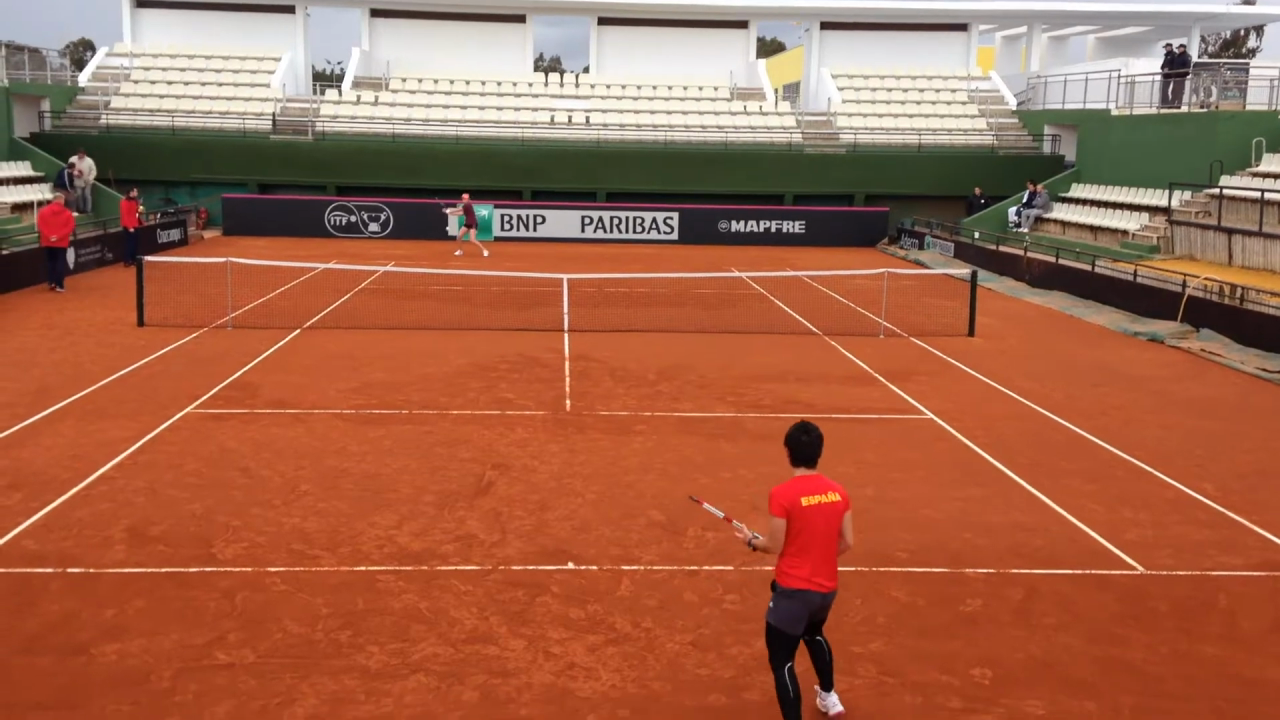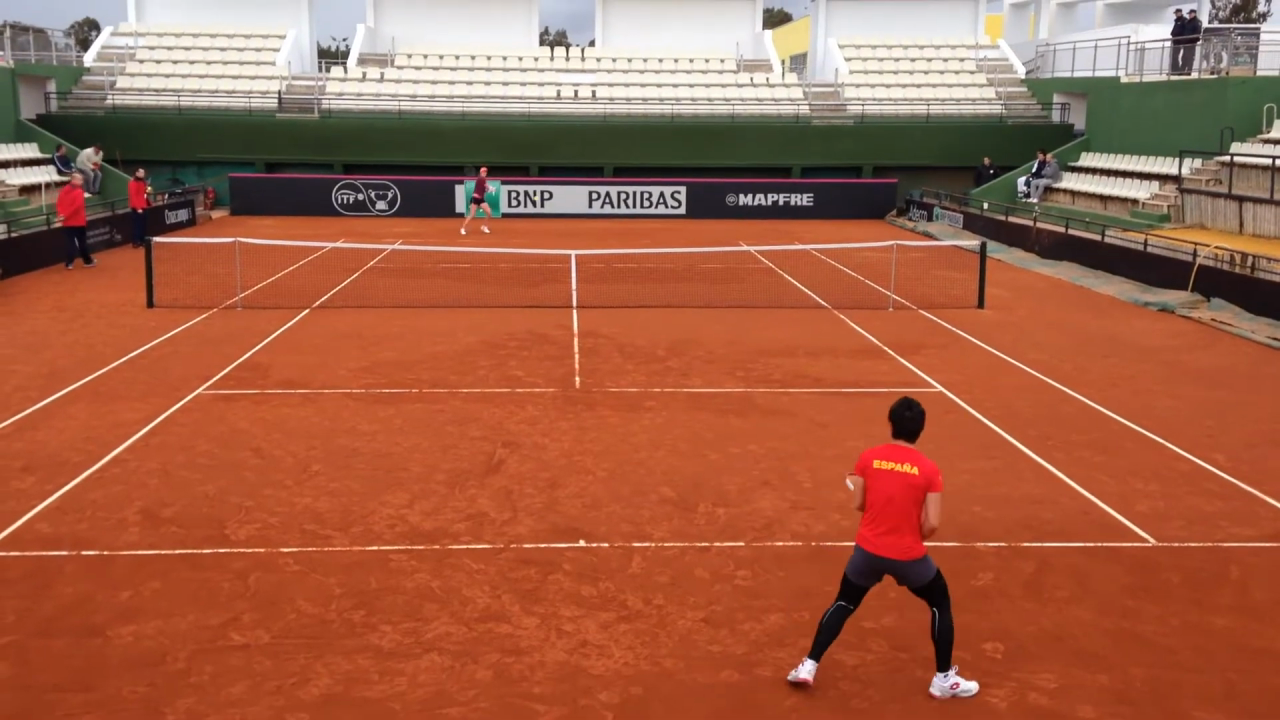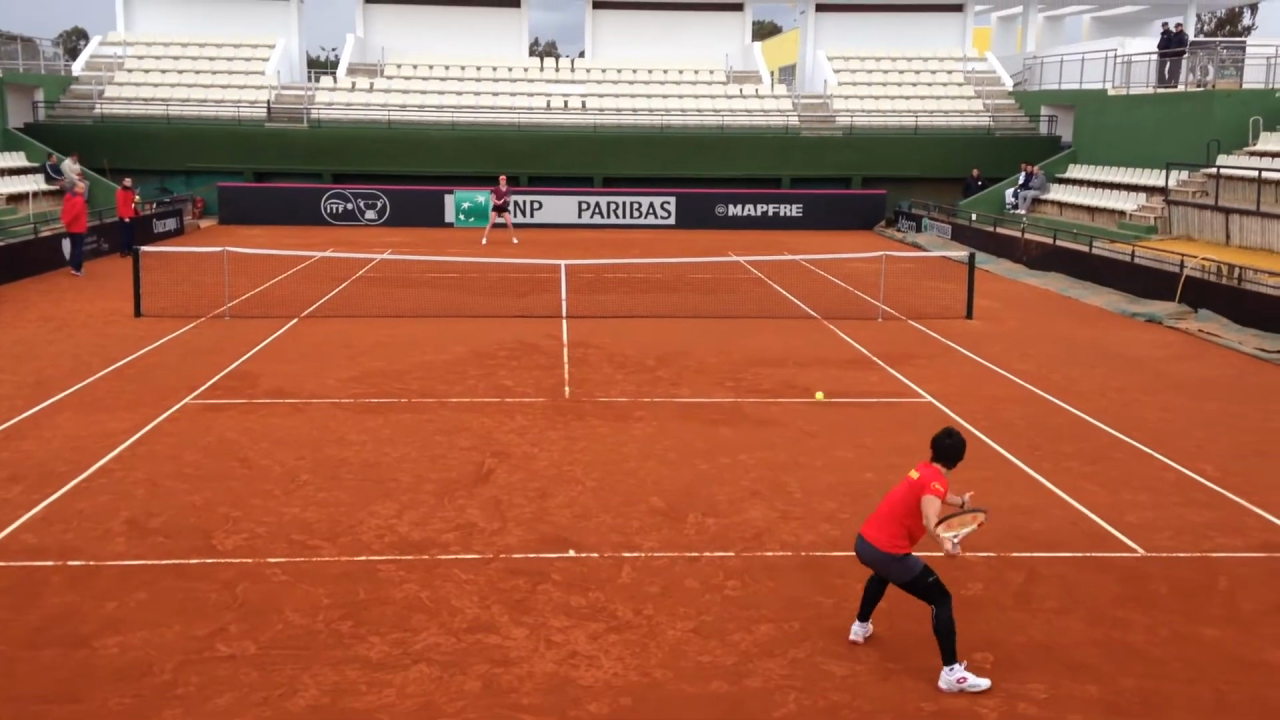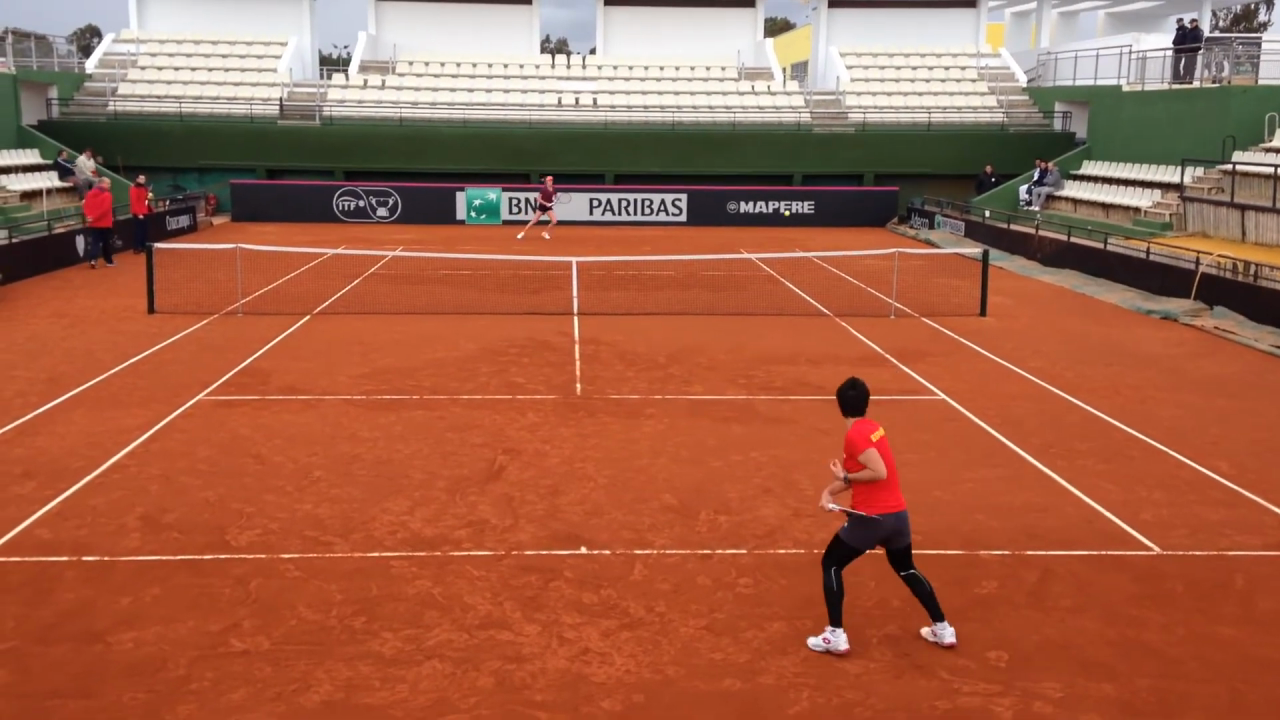
dt=0.7s
person 1, frame 1
left shoulder: (782, 494)
right shoulder: (838, 492)
left elbow: (775, 546)
right elbow: (846, 542)
left wrist: (751, 542)
left hip: (794, 588)
right hip: (827, 588)
left knee: (782, 662)
right knee: (813, 634)
person 1, frame 2
left shoulder: (868, 458)
right shoulder: (929, 470)
left elbow: (859, 503)
right elbow: (932, 524)
right wrist: (910, 536)
left hip: (868, 550)
right hip: (909, 556)
left knee: (844, 604)
right knee: (940, 604)
left ankle: (808, 667)
right ankle: (944, 678)
person 1, frame 3
left shoulder: (921, 470)
right shoulder: (936, 483)
right elbow: (930, 522)
left wrist: (960, 501)
right wrist: (946, 544)
left hip: (864, 542)
right hip: (889, 553)
left knee: (882, 572)
right knee: (941, 602)
left ankle: (860, 627)
right ankle: (952, 672)
person 1, frame 4
left shoulder: (855, 434)
right shoulder: (871, 428)
left elbow: (879, 473)
left wrist: (845, 477)
right wrist: (832, 490)
left hip: (870, 518)
right hip: (897, 514)
left knee: (831, 565)
right knee: (906, 569)
left ankle: (835, 635)
right ankle: (943, 629)
